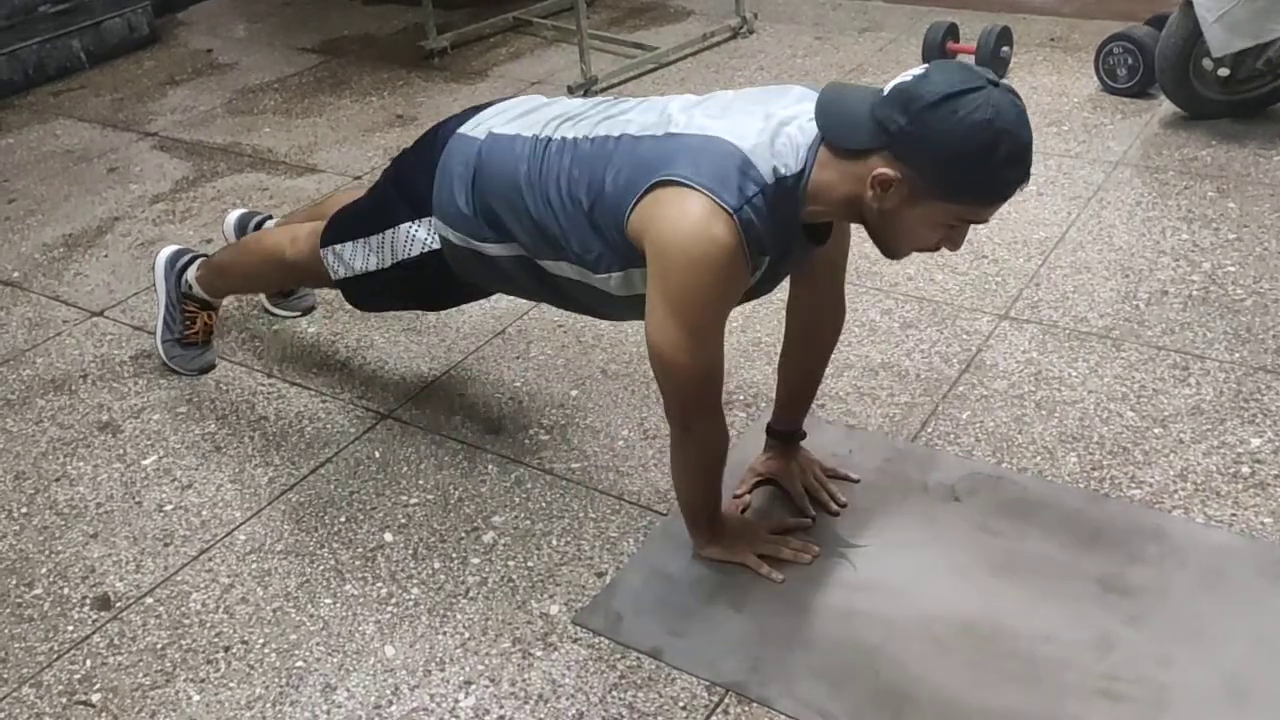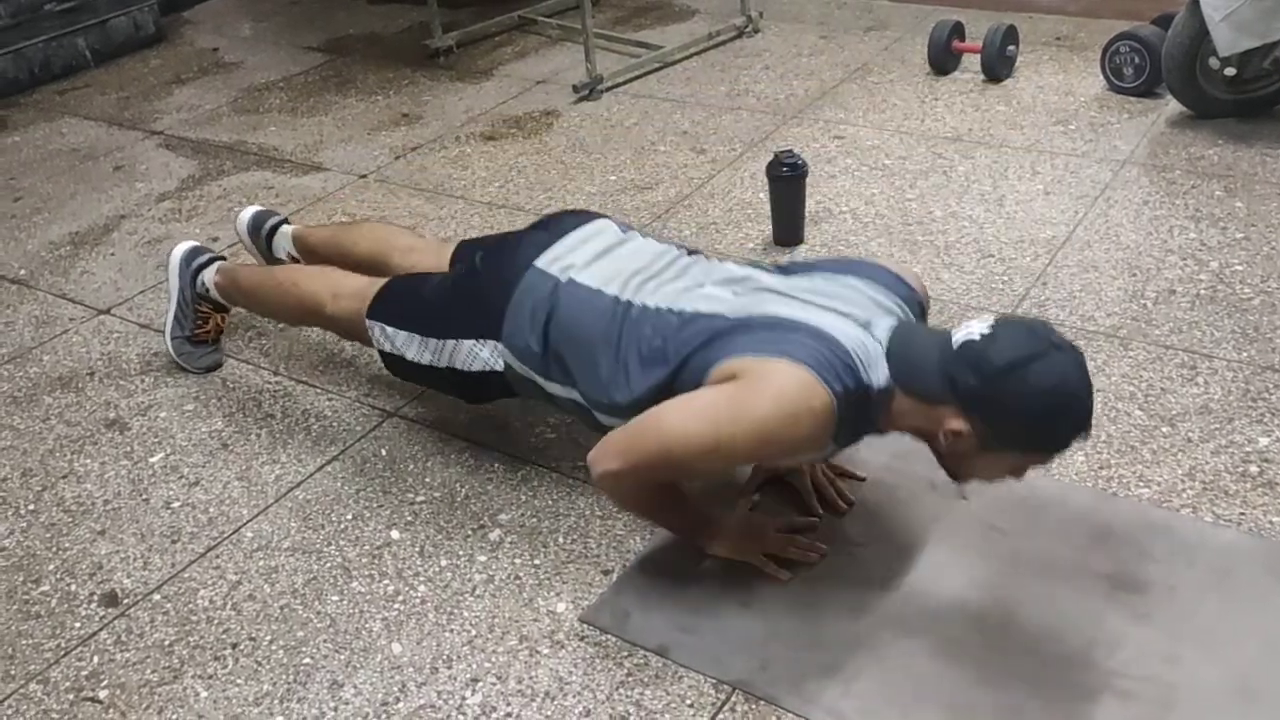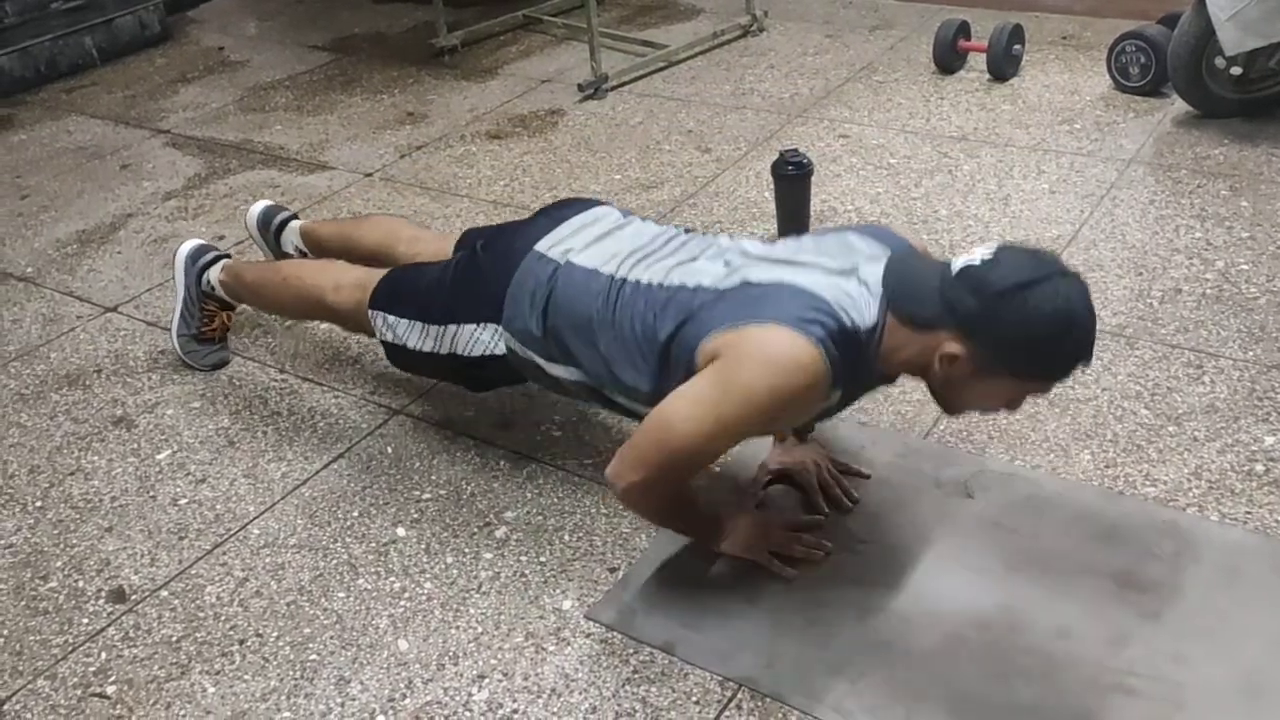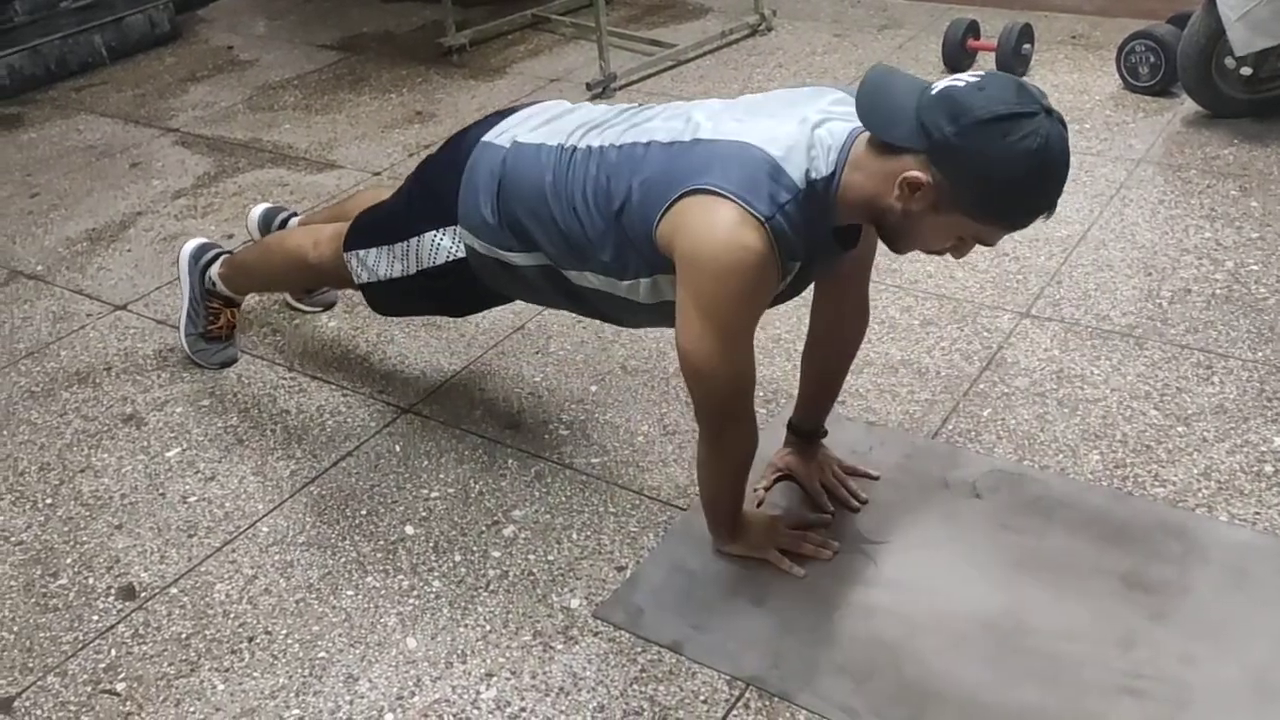
dt=0.7s
person 1, frame 1
left shoulder: (839, 137)
right shoulder: (706, 225)
left elbow: (818, 303)
right elbow: (693, 412)
left wrist: (786, 443)
right wrist: (712, 531)
left hip: (532, 144)
right hip: (464, 192)
left knee: (364, 223)
right knee: (323, 256)
left ankle: (262, 224)
right ankle: (196, 276)
person 1, frame 2
left shoulder: (902, 301)
right shoulder: (803, 402)
right elbow: (615, 464)
right wrist: (712, 532)
left hip: (597, 253)
right hip: (531, 319)
left knee: (424, 264)
right knee: (359, 308)
left ankle: (282, 234)
right ankle: (210, 278)
person 1, frame 3
left shoulder: (907, 268)
right shoulder: (789, 359)
right elbow: (633, 475)
left wrist: (795, 436)
right wrist: (718, 532)
left hip: (598, 237)
right hip: (529, 303)
left knee: (429, 250)
right knee: (361, 300)
left ankle: (291, 228)
right ankle: (216, 277)
person 1, frame 4
left shoulder: (869, 138)
right shoulder: (736, 233)
left elbow: (843, 303)
right elbow: (723, 415)
left wrist: (807, 443)
right wrist: (730, 529)
left hip: (556, 142)
right hip: (490, 196)
left knee: (383, 226)
right knee: (342, 256)
left ankle: (289, 220)
right ankle: (217, 273)
